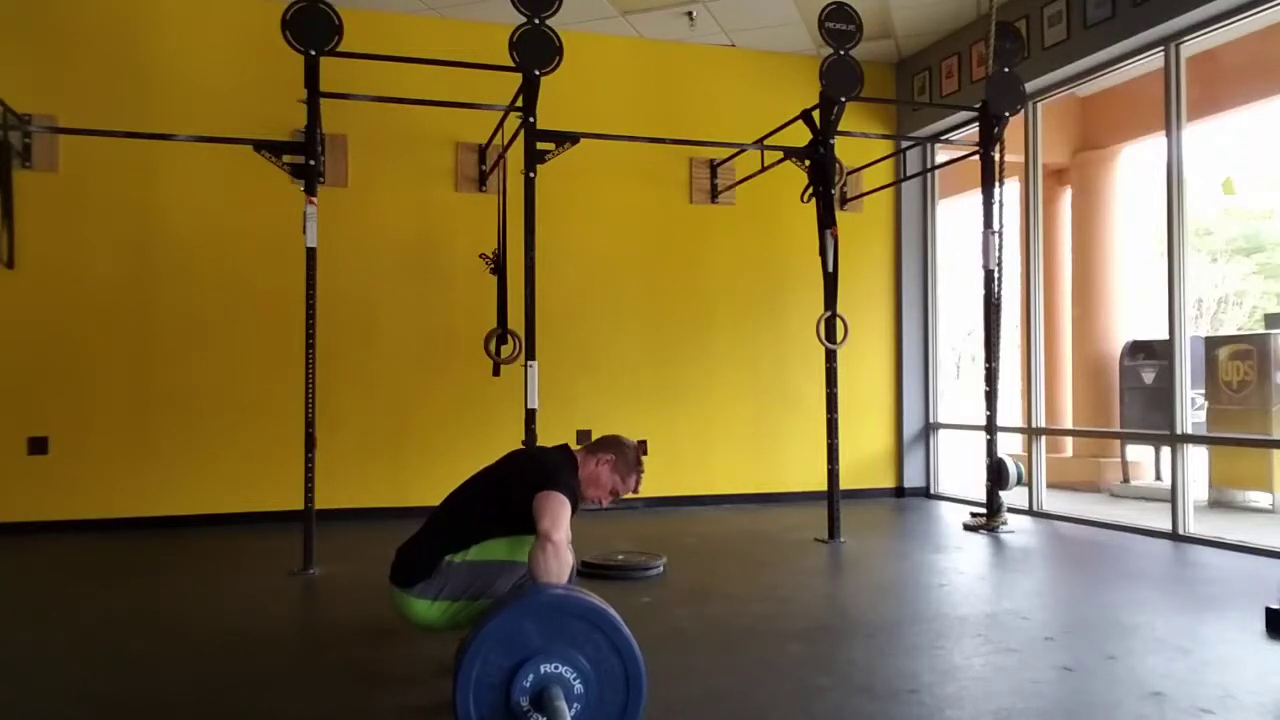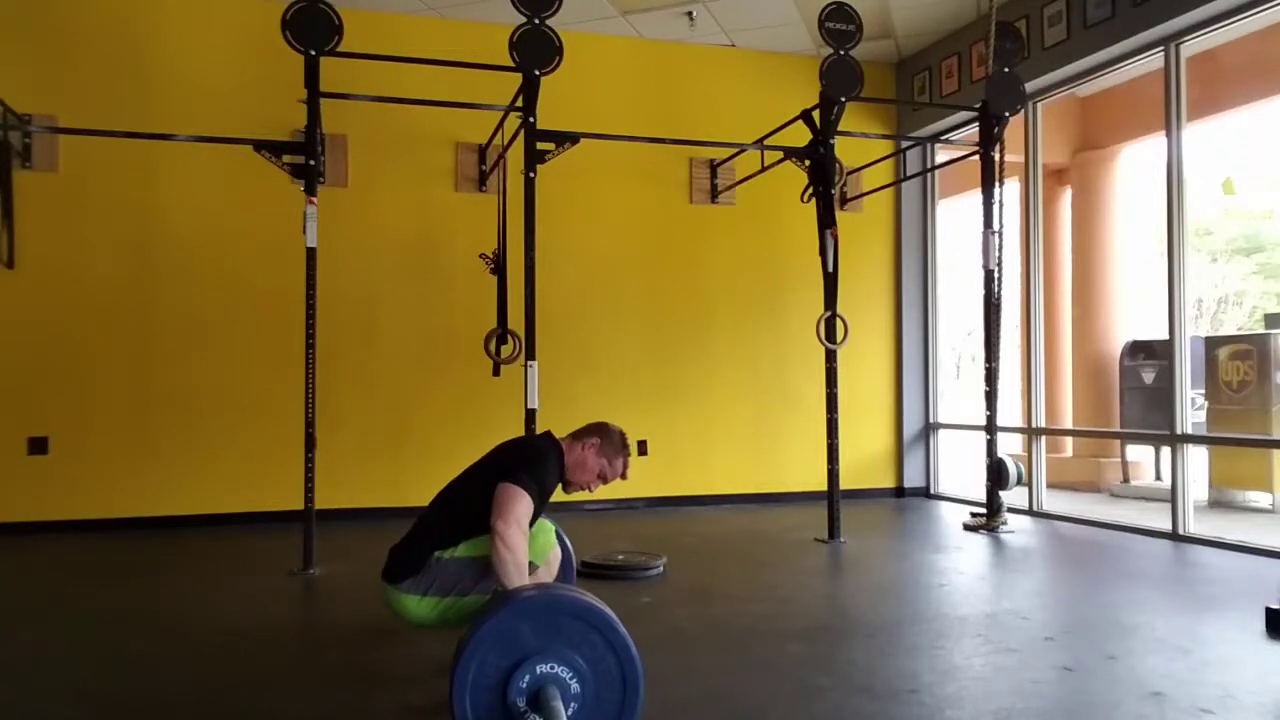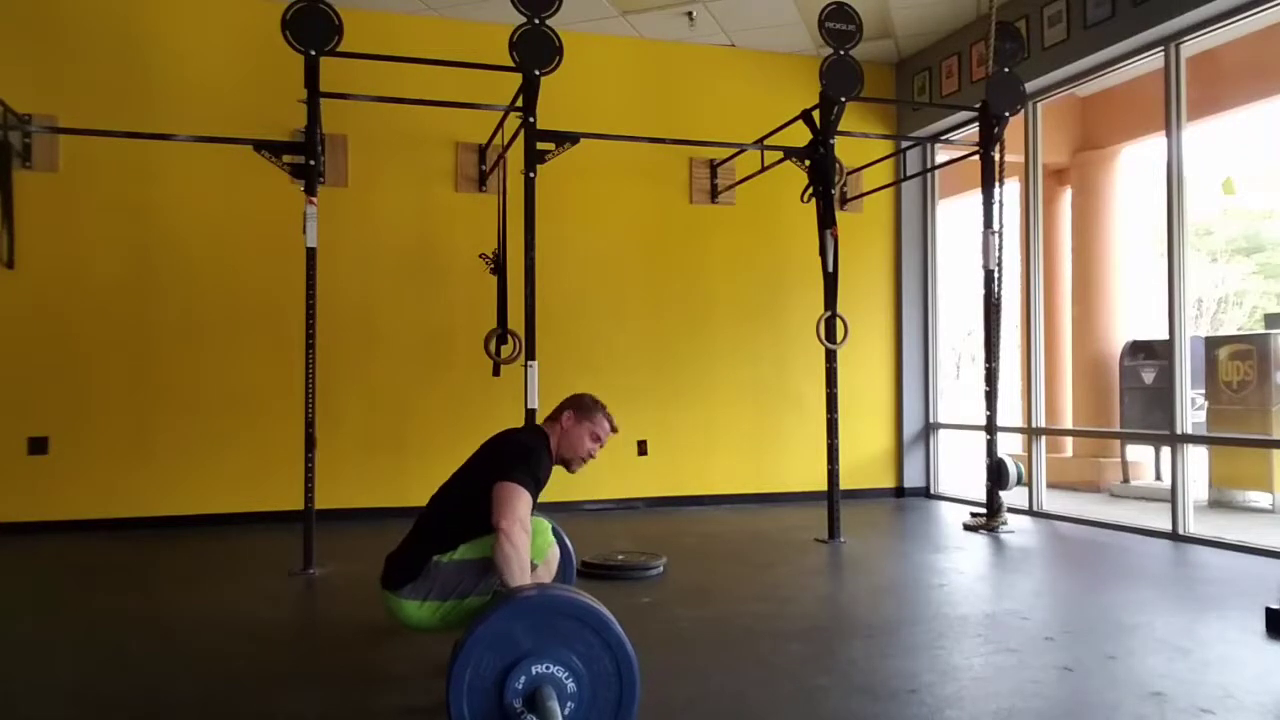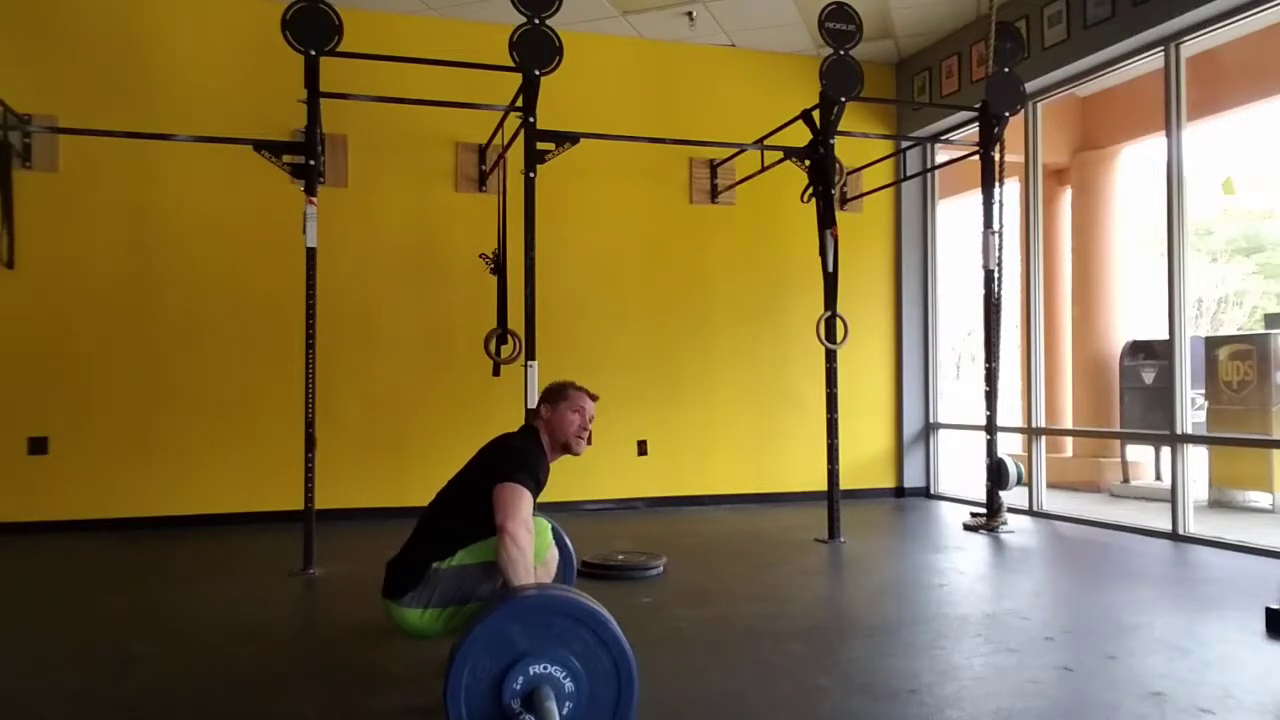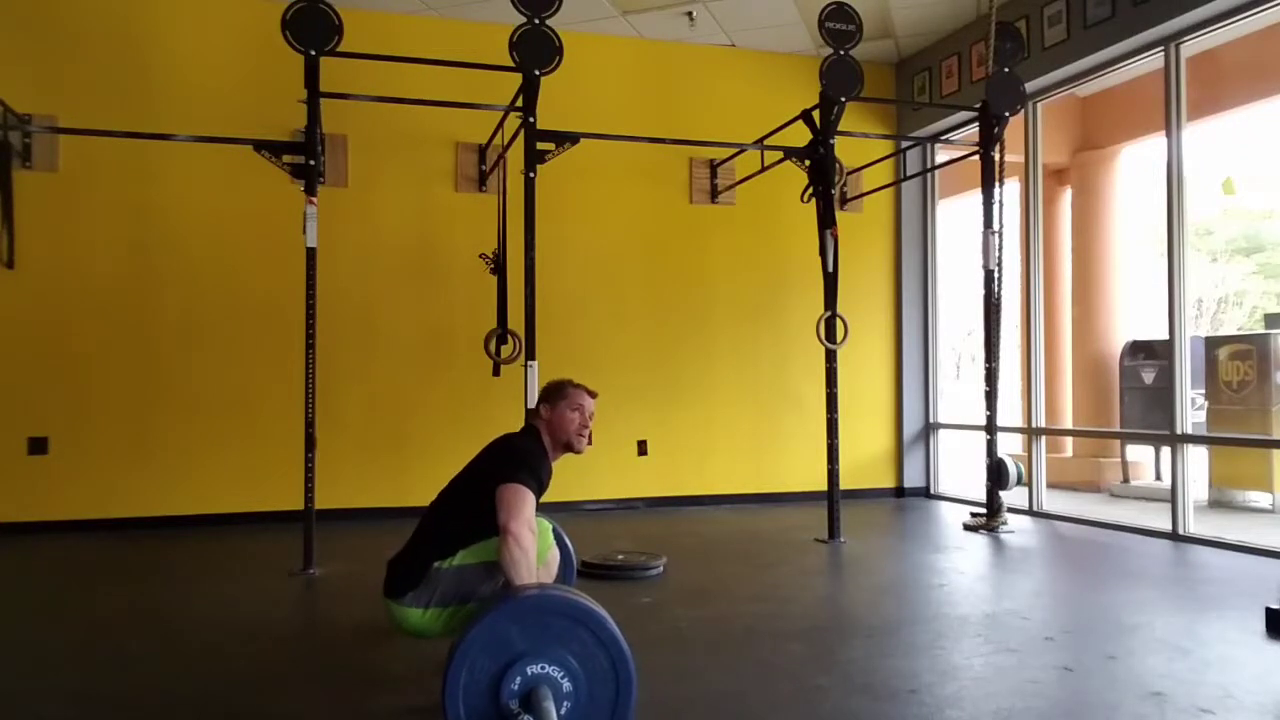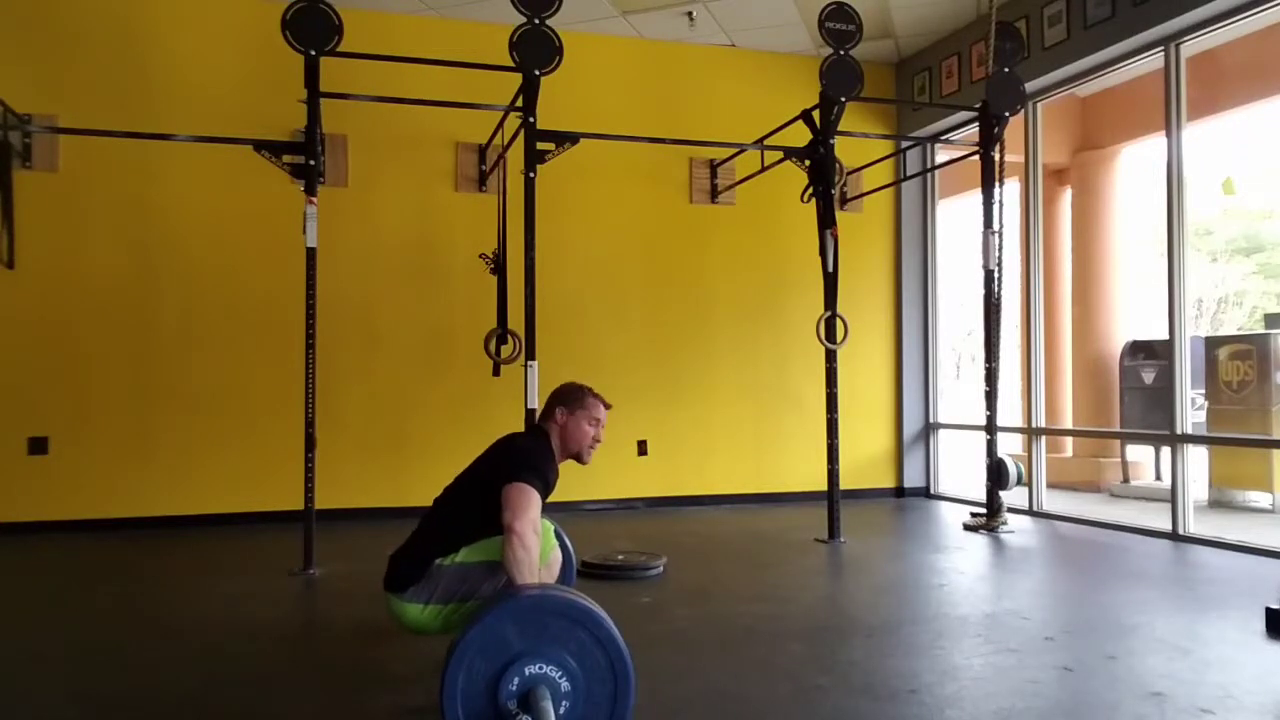
dt=0.3s
person 1, frame 1
left shoulder: (547, 462)
right shoulder: (559, 470)
right elbow: (554, 537)
left hip: (422, 576)
right hip: (428, 587)
right knee: (553, 554)
person 1, frame 2
left shoulder: (534, 453)
right shoulder: (541, 457)
right elbow: (506, 528)
left hip: (415, 576)
right hip: (419, 584)
right knee: (542, 547)
person 1, frame 3
left shoulder: (526, 448)
right shoulder: (528, 449)
right elbow: (509, 527)
left hip: (416, 582)
right hip: (418, 588)
right knee: (540, 543)
person 1, frame 4
left shoulder: (523, 451)
right shoulder: (524, 452)
right elbow: (513, 528)
left hip: (415, 588)
right hip: (419, 595)
right knee: (538, 540)
person 1, frame 5
left shoulder: (523, 451)
right shoulder: (526, 453)
right elbow: (515, 529)
left hip: (416, 588)
right hip: (421, 594)
right knee: (540, 541)
person 1, frame 6
left shoulder: (529, 450)
right shoulder: (533, 454)
right elbow: (520, 529)
left hip: (417, 584)
right hip: (420, 591)
right knee: (542, 545)
